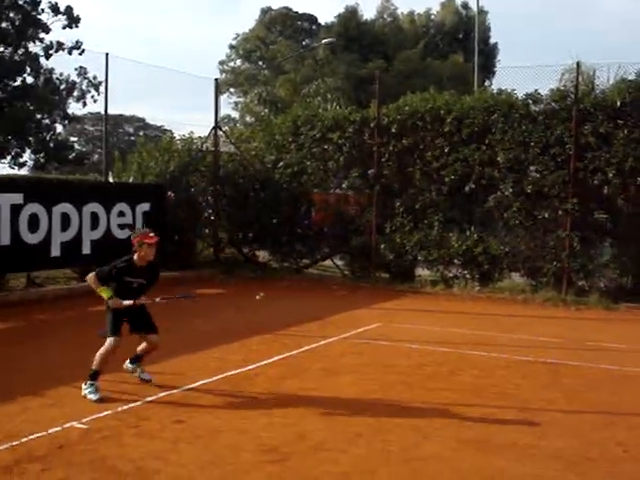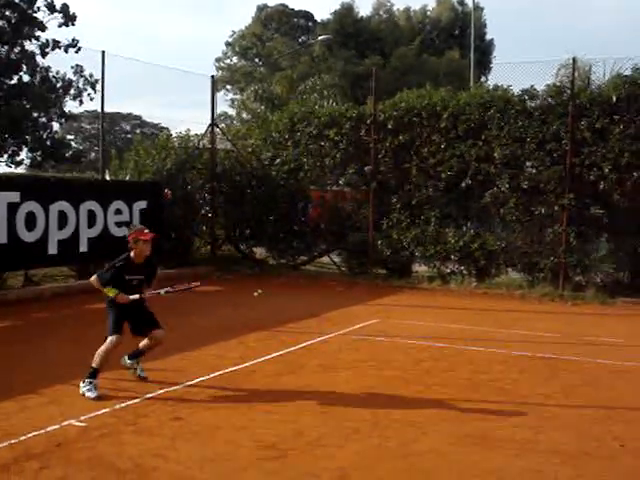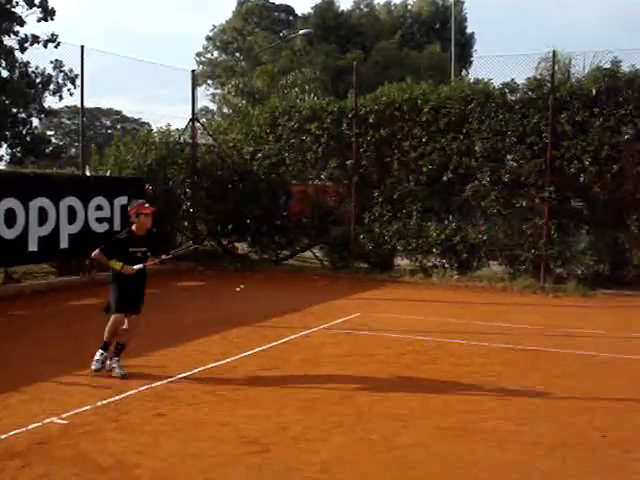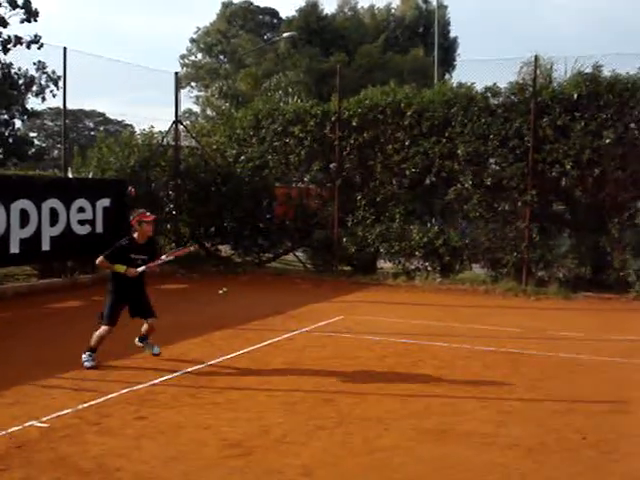
dt=0.2s
person 1, frame 1
left shoulder: (153, 268)
right shoulder: (121, 267)
right elbow: (91, 278)
left wrist: (143, 298)
right wrist: (108, 296)
left hip: (136, 306)
right hip: (117, 306)
left knee: (153, 340)
right knee: (113, 342)
left ankle: (133, 363)
right ankle: (90, 383)
person 1, frame 2
left shoulder: (150, 265)
right shoulder: (119, 265)
right elbow: (94, 280)
left wrist: (144, 292)
right wrist: (115, 294)
left hip: (137, 303)
right hip: (118, 305)
left knee: (158, 335)
right knee: (114, 340)
left ankle: (132, 359)
right ankle: (89, 381)
person 1, frame 3
left shoulder: (150, 237)
right shoulder: (122, 239)
left elbow: (154, 255)
right elbow: (96, 255)
left wrist: (153, 260)
right wrist: (119, 266)
left hip: (138, 282)
right hip: (120, 282)
left knee: (131, 321)
right knee: (118, 317)
left ankle: (115, 358)
right ankle: (103, 352)
person 1, frame 4
left shoulder: (151, 244)
right shoulder: (124, 245)
right elbow: (100, 262)
right wrist: (123, 269)
left hip: (137, 288)
right hip: (118, 289)
left knee: (151, 322)
right knee: (107, 328)
left ankle: (143, 340)
right ankle: (89, 354)
